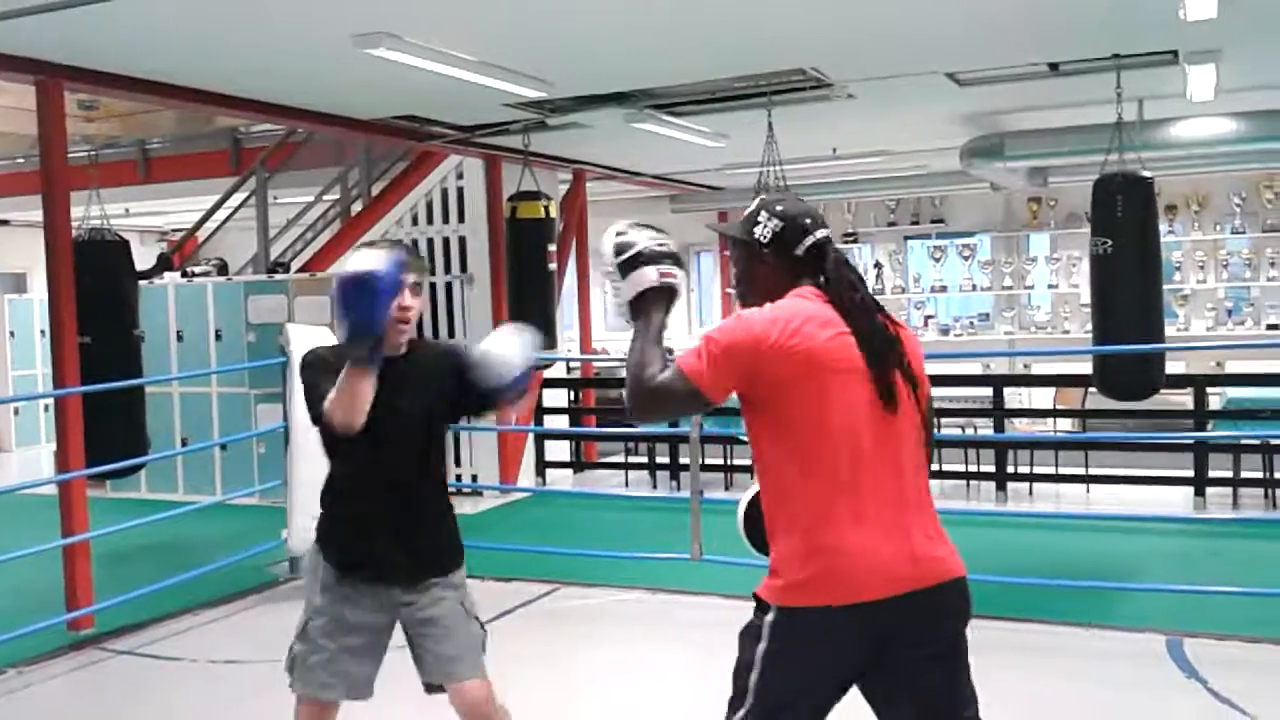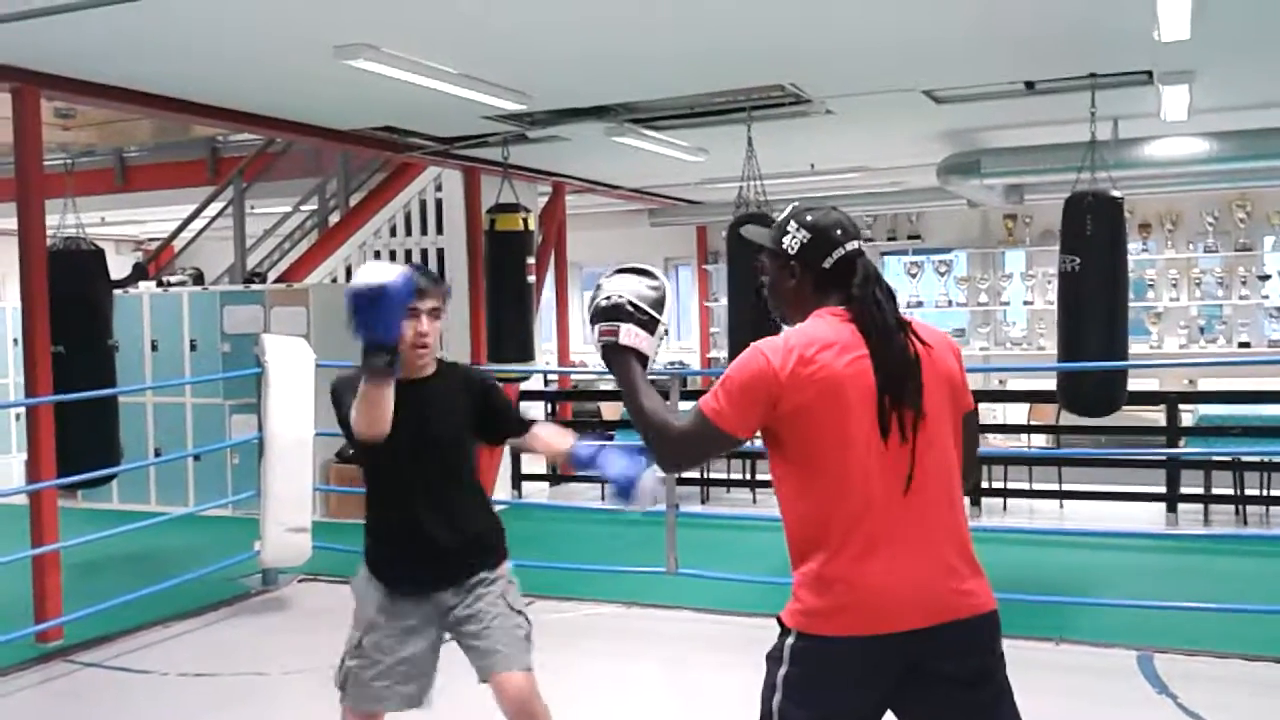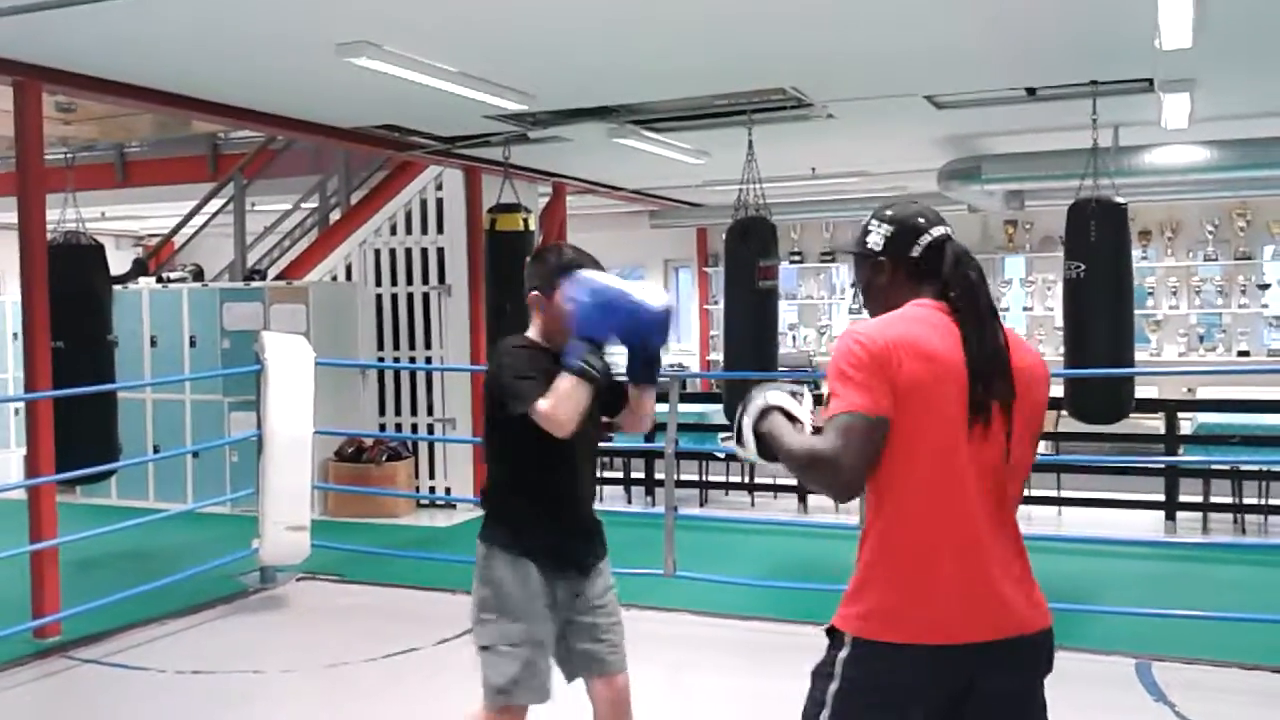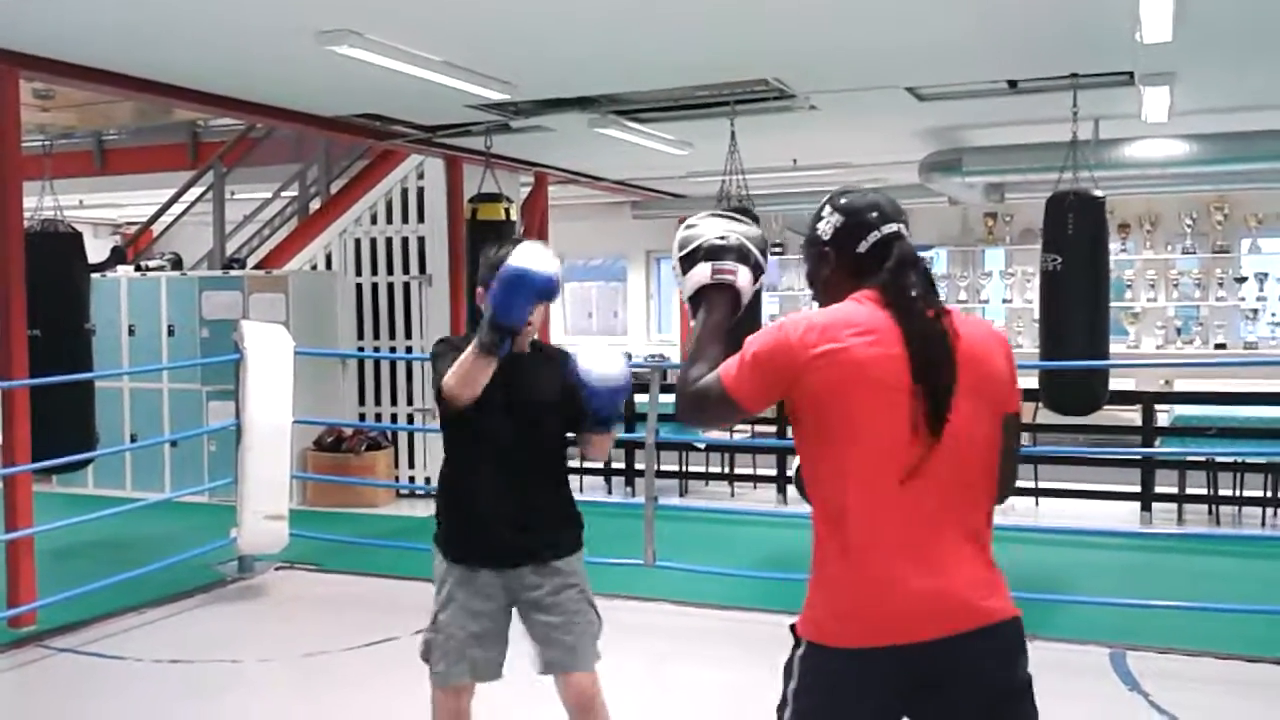
dt=1s
person 1, frame 1
left shoulder: (757, 333)
right shoulder: (894, 333)
left elbow: (646, 399)
left wrist: (649, 305)
left hip: (819, 595)
right hip: (927, 582)
person 1, frame 2
left shoulder: (776, 362)
right shoulder: (938, 348)
left elbow: (673, 449)
right elbow: (966, 473)
left wrist: (624, 355)
left hip: (841, 625)
right hip: (957, 613)
person 1, frame 3
left shoulder: (871, 343)
right shoulder: (1026, 361)
left elbow: (841, 474)
left wrist: (770, 420)
left hip: (894, 634)
right hip: (1011, 628)
person 1, frame 4
left shoulder: (800, 341)
right shoulder: (987, 342)
left elbow: (694, 405)
right elbow: (1000, 485)
left wrist: (714, 301)
left hip: (852, 632)
right hip: (978, 623)
person 2, frame 1
left shoulder: (441, 363)
right shoulder: (325, 364)
left elbow: (496, 404)
right elbow: (346, 419)
left wrist: (512, 377)
right wrist: (362, 343)
left hip: (432, 567)
right hip: (348, 565)
person 2, frame 2
left shoulder: (466, 384)
right shoulder: (352, 389)
left elbow: (528, 433)
right elbow: (371, 429)
left wrist: (592, 455)
right wrist: (378, 352)
left hip: (476, 571)
right hip: (396, 580)
person 2, frame 3
left shoulder: (577, 358)
right shoulder: (513, 358)
left elbow: (637, 422)
right elbow: (556, 419)
left wrist: (645, 357)
right wrist: (587, 345)
left hip: (579, 554)
right hip: (520, 558)
person 2, frame 4
left shoulder: (557, 367)
right shoulder: (454, 352)
left elbow: (595, 451)
right elbow: (459, 390)
left wrist: (603, 414)
right wrist: (501, 324)
left hip: (550, 553)
right hip: (469, 555)
